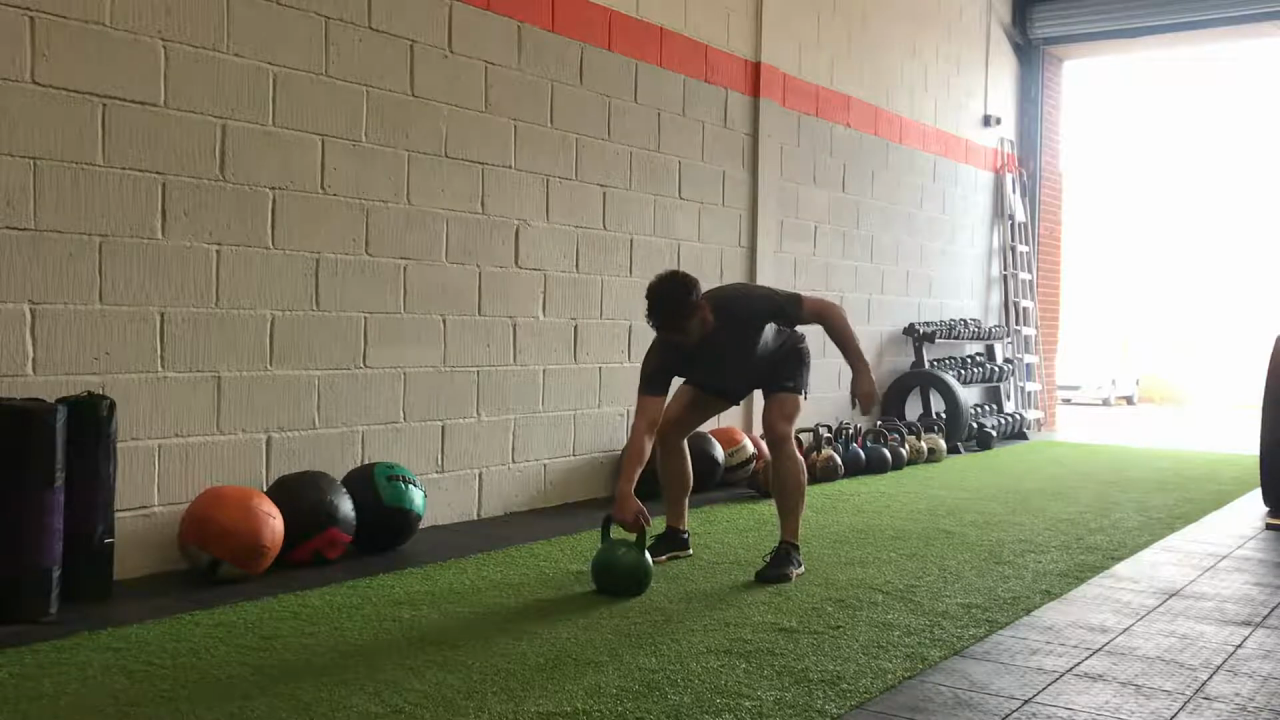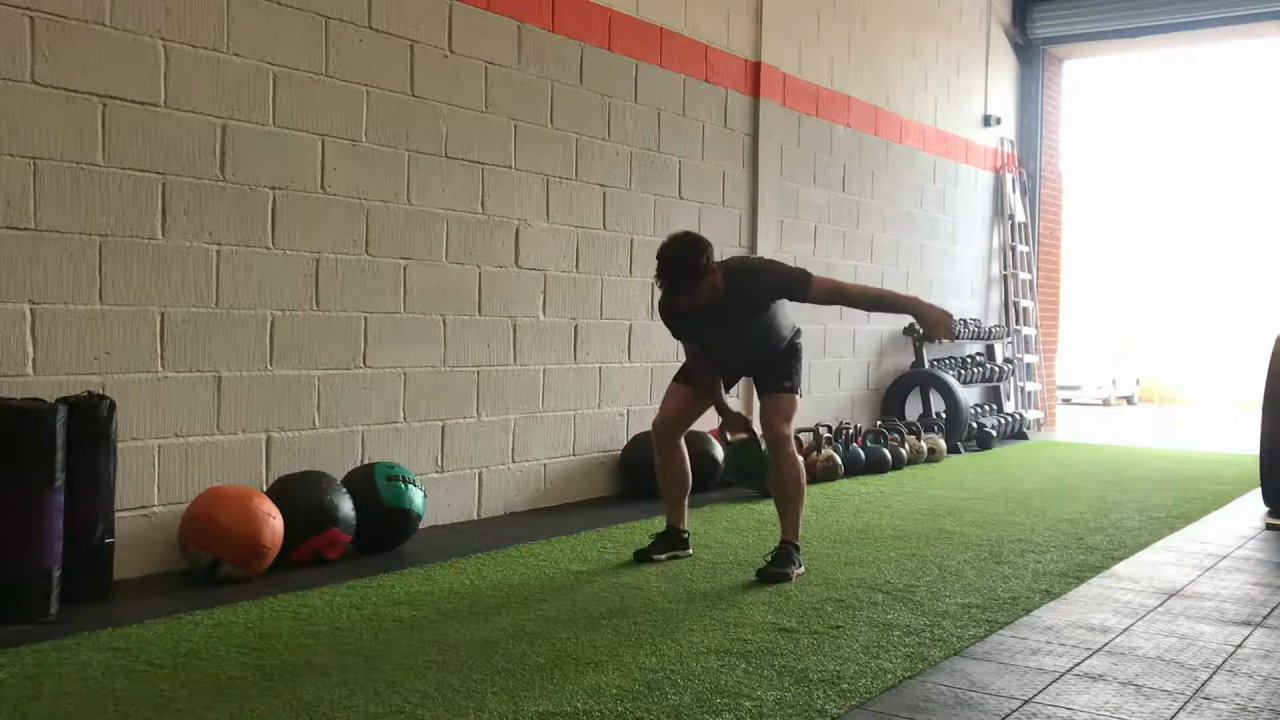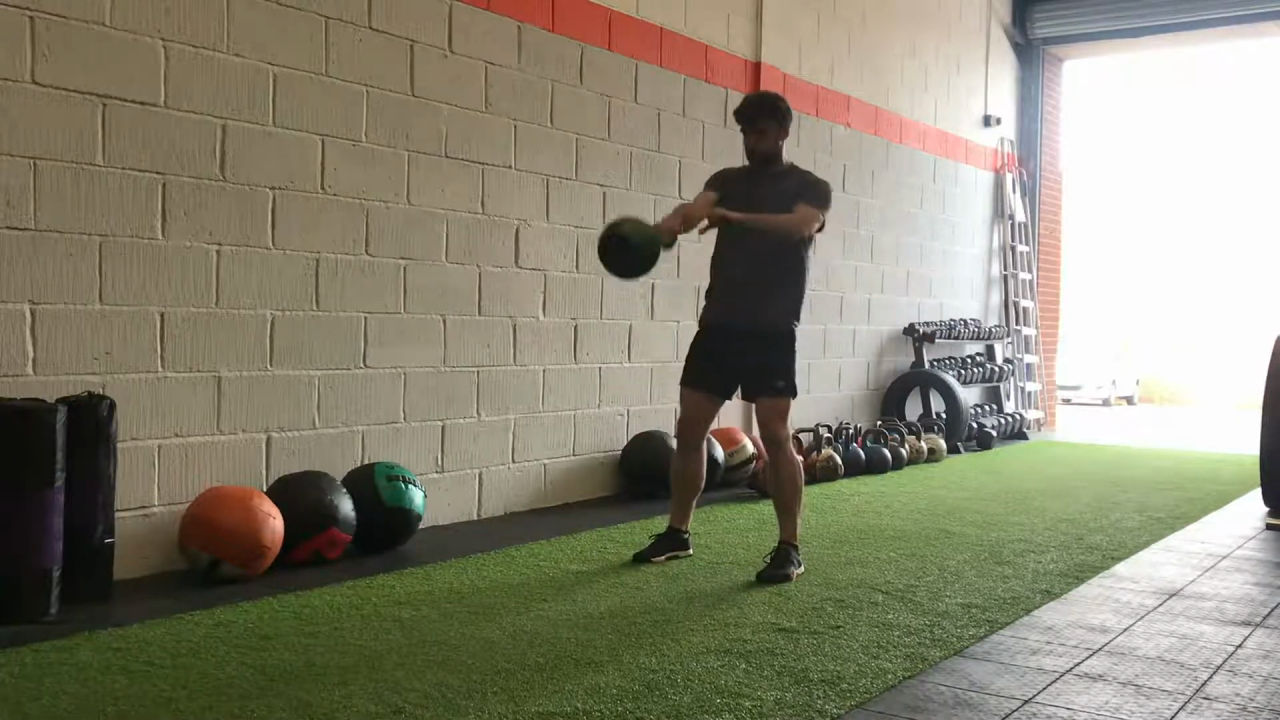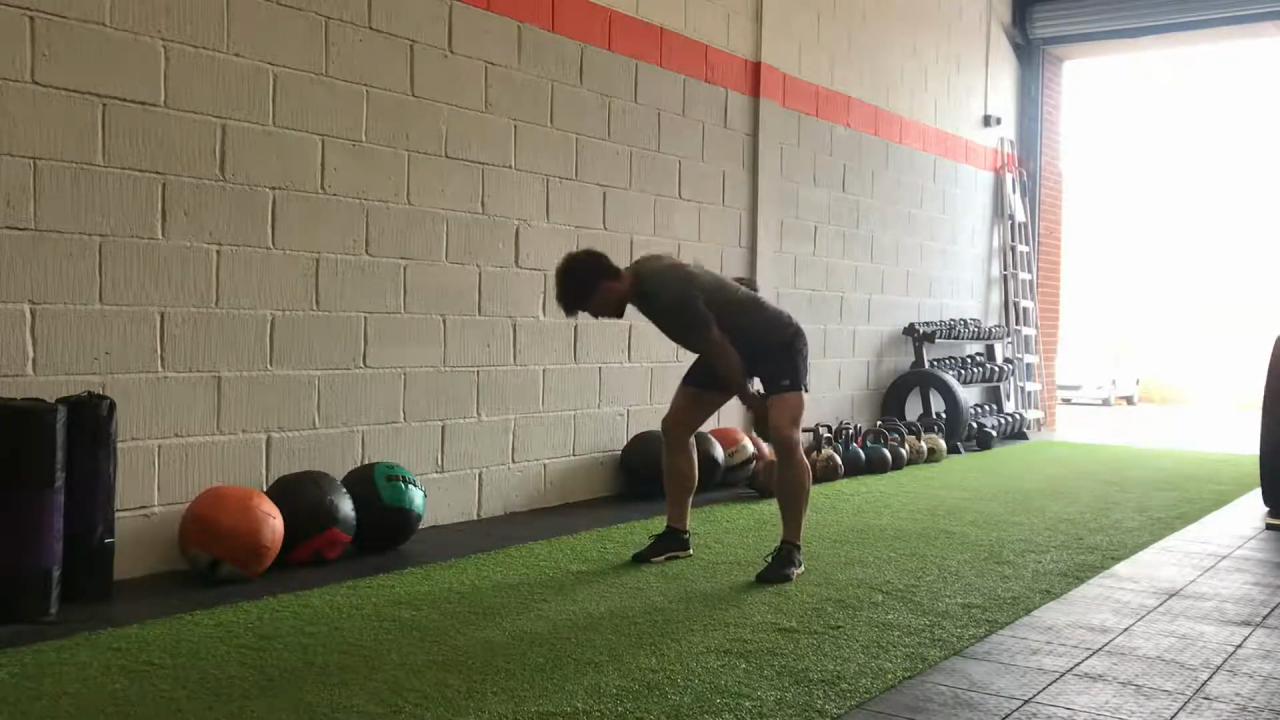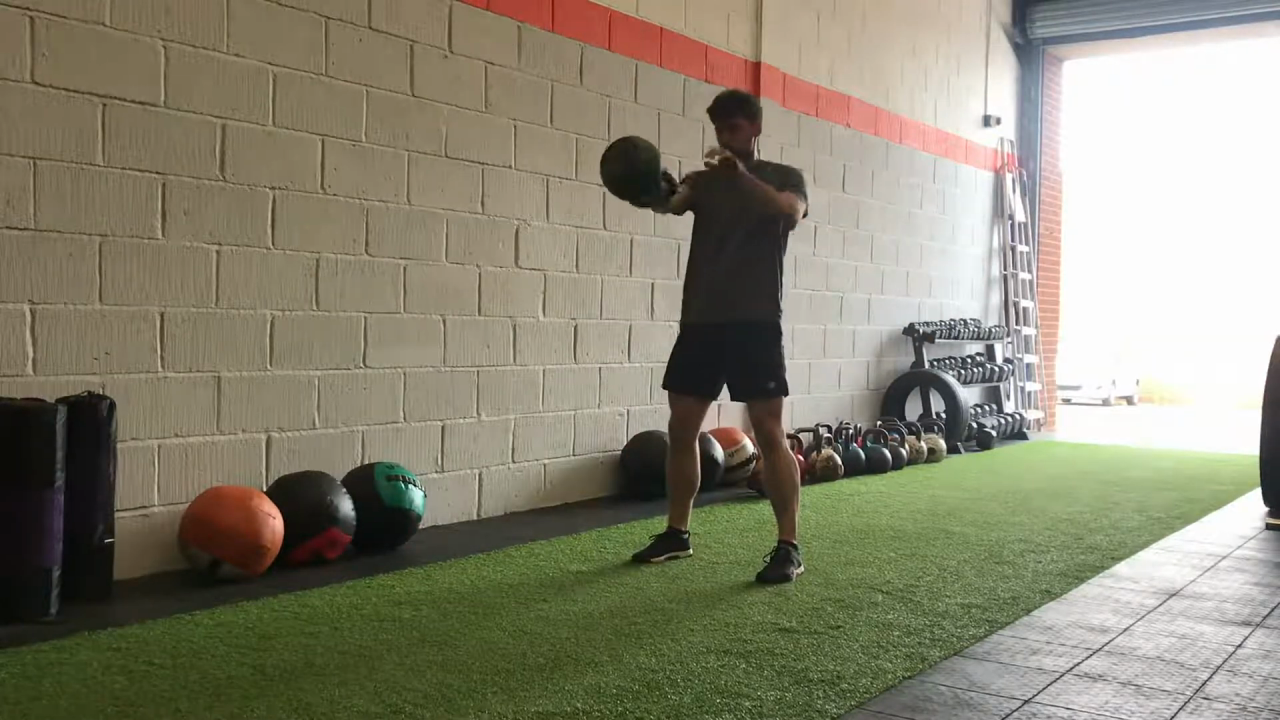
dt=1s
person 1, frame 1
left shoulder: (743, 303)
right shoulder: (664, 353)
left elbow: (828, 311)
right elbow: (645, 427)
left wrist: (861, 371)
right wrist: (624, 493)
left hip: (783, 358)
right hip: (721, 373)
left knee: (778, 433)
right knee: (668, 431)
left ankle: (789, 550)
right ankle: (677, 533)
person 1, frame 2
left shoulder: (755, 275)
right shoulder: (672, 307)
left elbow: (840, 291)
right elbow: (699, 360)
left wrist: (917, 308)
right wrist: (726, 412)
left hip: (777, 352)
right hip: (719, 355)
left knee: (778, 435)
right knee: (665, 427)
left ankle: (790, 548)
right ankle: (676, 533)
person 1, frame 3
left shoulder: (810, 187)
right shoulder: (727, 180)
left elbow: (800, 227)
right elbow: (696, 208)
left wrist: (732, 217)
right wrist: (671, 222)
left hip: (772, 329)
right hip: (718, 325)
left knee: (775, 436)
right knee: (688, 429)
left ankle: (789, 548)
right ankle: (678, 533)
person 1, frame 4
left shoulder: (668, 295)
right shoulder: (641, 277)
left elbow: (722, 352)
left wrist: (748, 397)
left hip: (777, 342)
right hip: (734, 343)
left knee: (785, 436)
right knee: (674, 428)
left ankle: (791, 550)
right ankle: (677, 533)
person 1, frame 5
left shoulder: (783, 177)
right shoulder: (704, 180)
left elbow: (791, 213)
right elbow: (671, 203)
left wrist: (743, 176)
left hip: (754, 324)
right hip: (699, 323)
left knee: (769, 435)
right knee: (681, 430)
left ankle: (788, 547)
right ankle: (677, 534)
